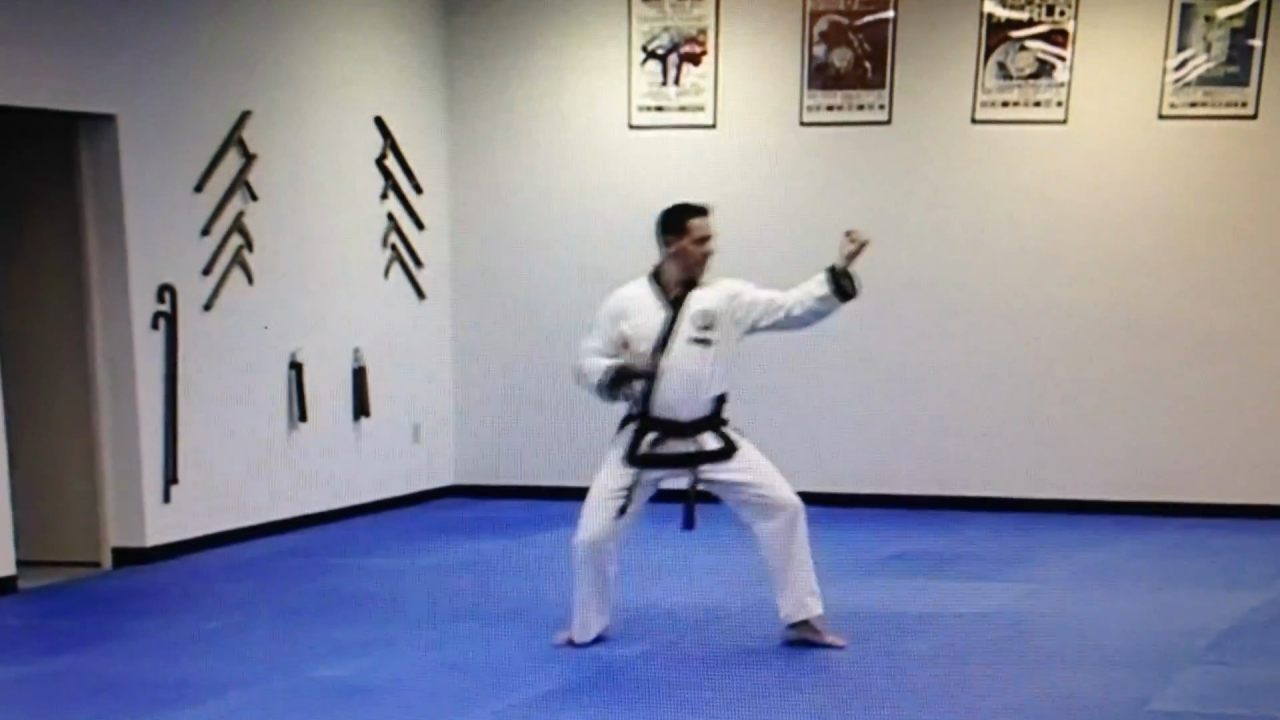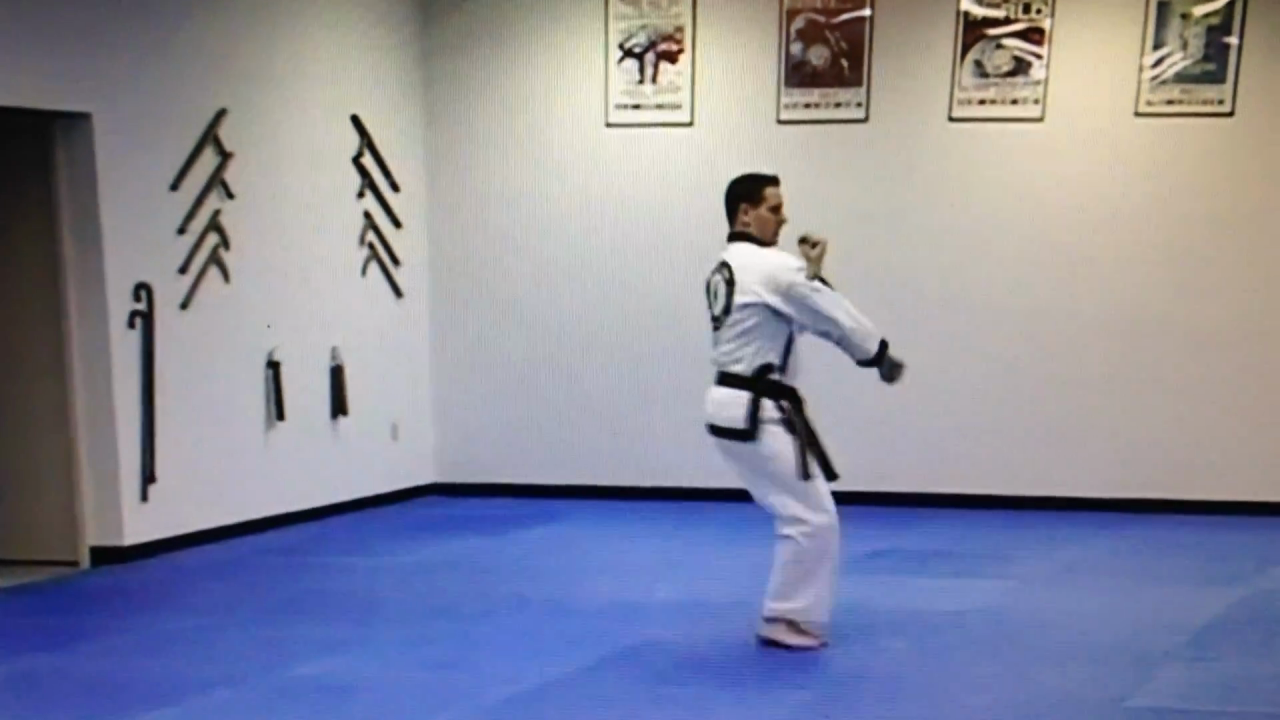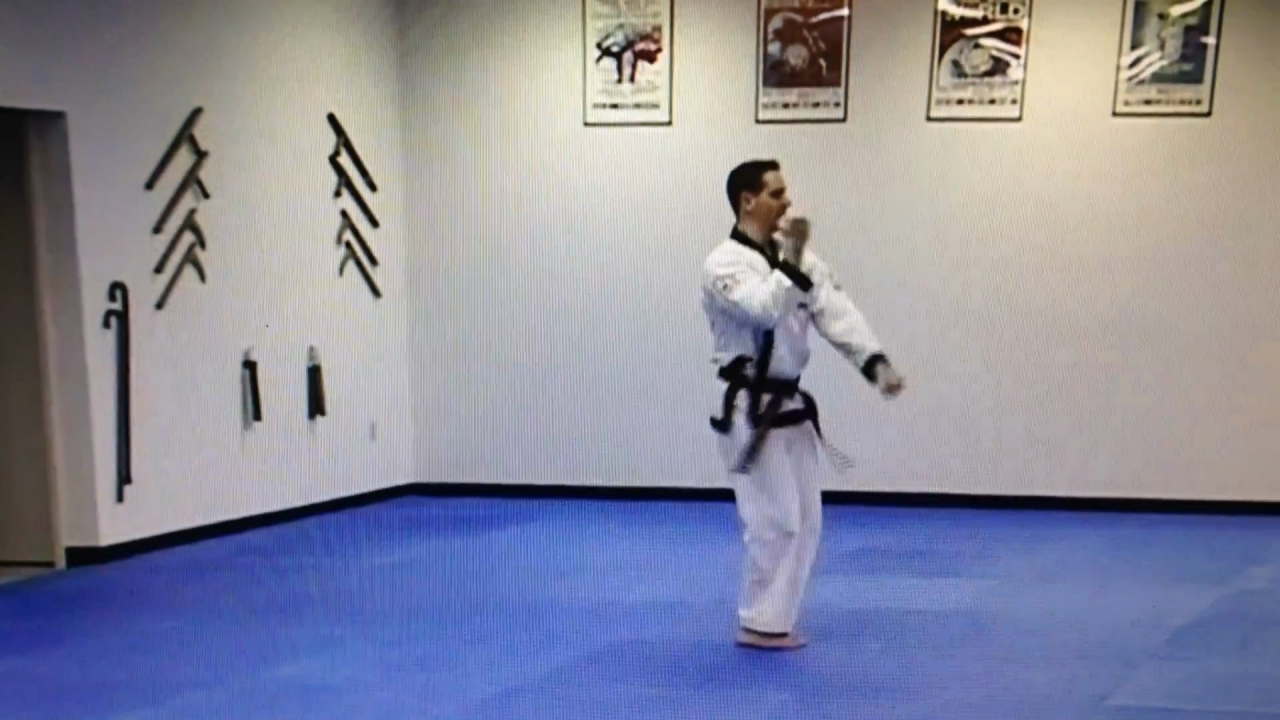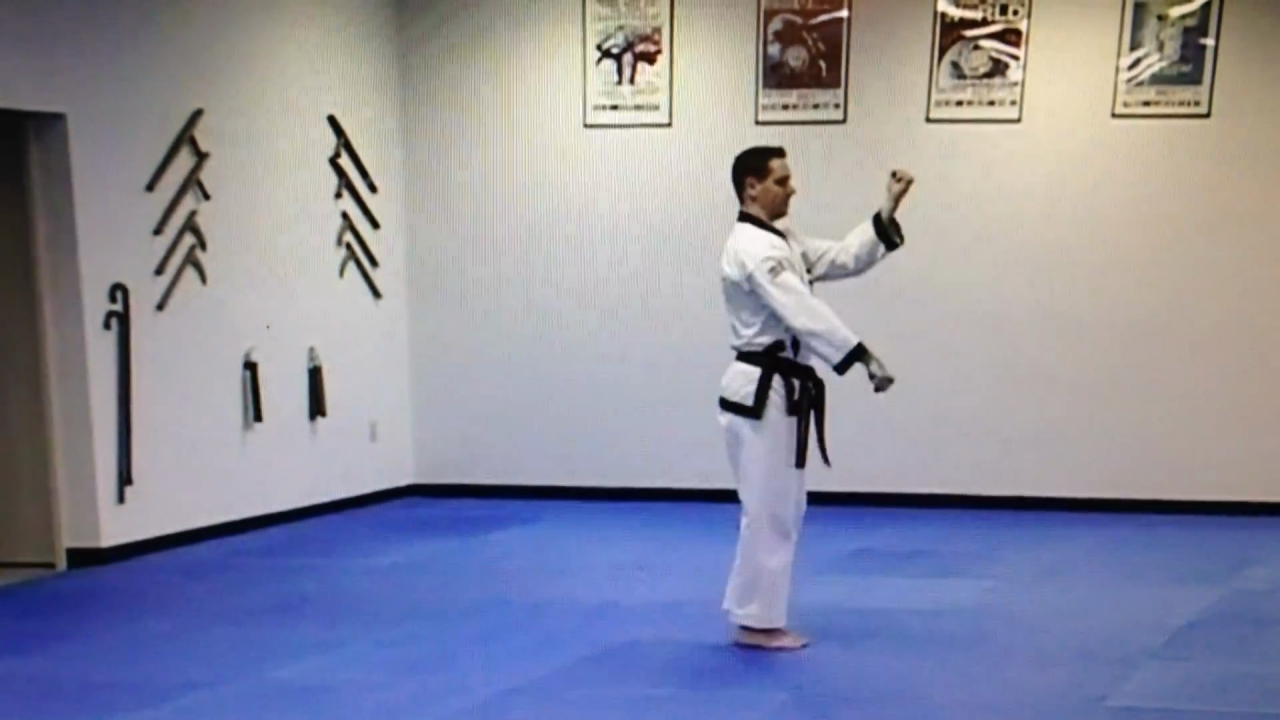
dt=0.5s
person 1, frame 1
left shoulder: (727, 297)
right shoulder: (624, 303)
left elbow: (794, 307)
right elbow: (588, 362)
left wrist: (841, 270)
right wrist: (621, 372)
left hip: (710, 439)
right hip: (645, 441)
left knee: (782, 508)
right knee: (594, 534)
left ankle: (802, 619)
right ankle: (587, 626)
person 1, frame 2
left shoulder: (728, 269)
right shoulder: (771, 266)
right elbow: (835, 317)
left wrist: (811, 272)
right wrist: (880, 354)
left hip: (750, 408)
right hip: (756, 414)
left knee: (808, 516)
right knee: (813, 519)
left ankle: (797, 617)
right ankle: (781, 618)
person 1, frame 3
left shoulder: (796, 257)
right shoulder: (723, 264)
left elbow: (836, 313)
right elbow: (765, 310)
left wrist: (876, 363)
right wrist: (792, 261)
left hip: (789, 406)
right hip: (748, 410)
left knee: (805, 520)
right knee: (773, 521)
left ankle: (773, 618)
right ankle: (760, 623)
person 1, frame 4
left shoulder: (779, 242)
right shoulder: (752, 247)
left elbow: (844, 258)
right elbow: (804, 313)
left wrist: (889, 209)
right wrist: (865, 357)
left hip: (777, 390)
right hip: (763, 392)
left knee: (783, 510)
right knee: (768, 511)
left ankle: (759, 615)
right ankle: (756, 621)
